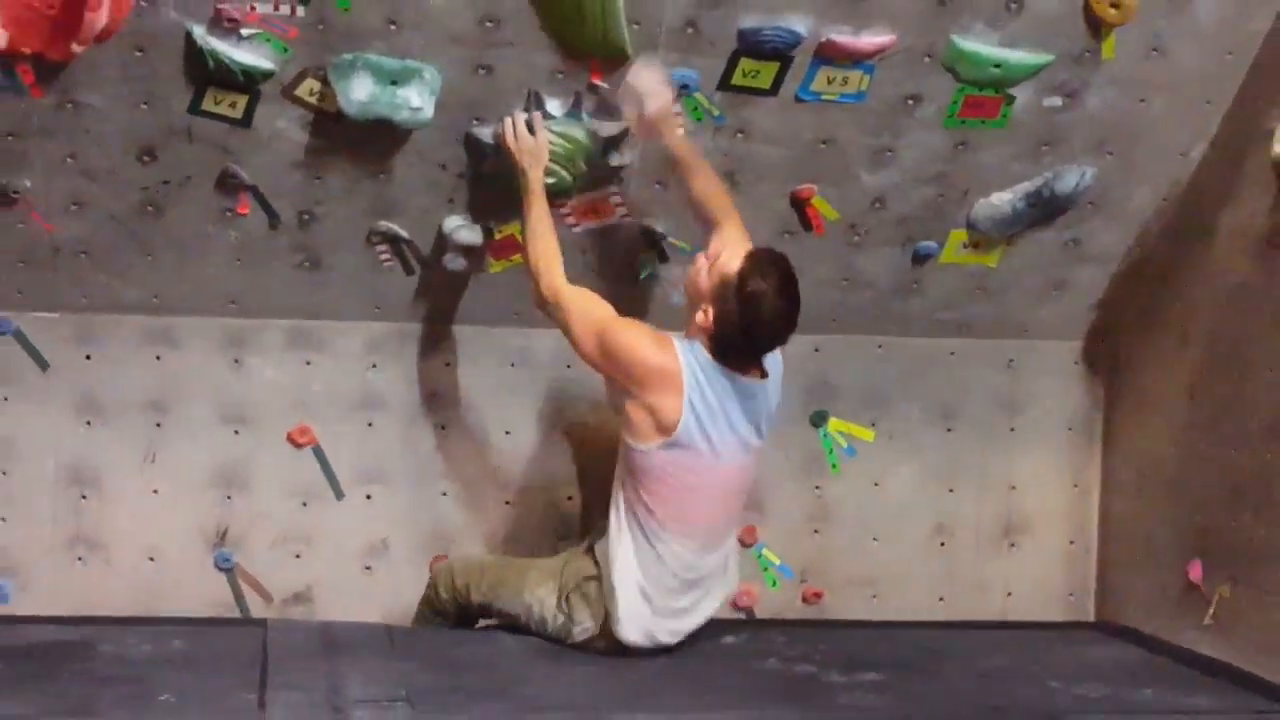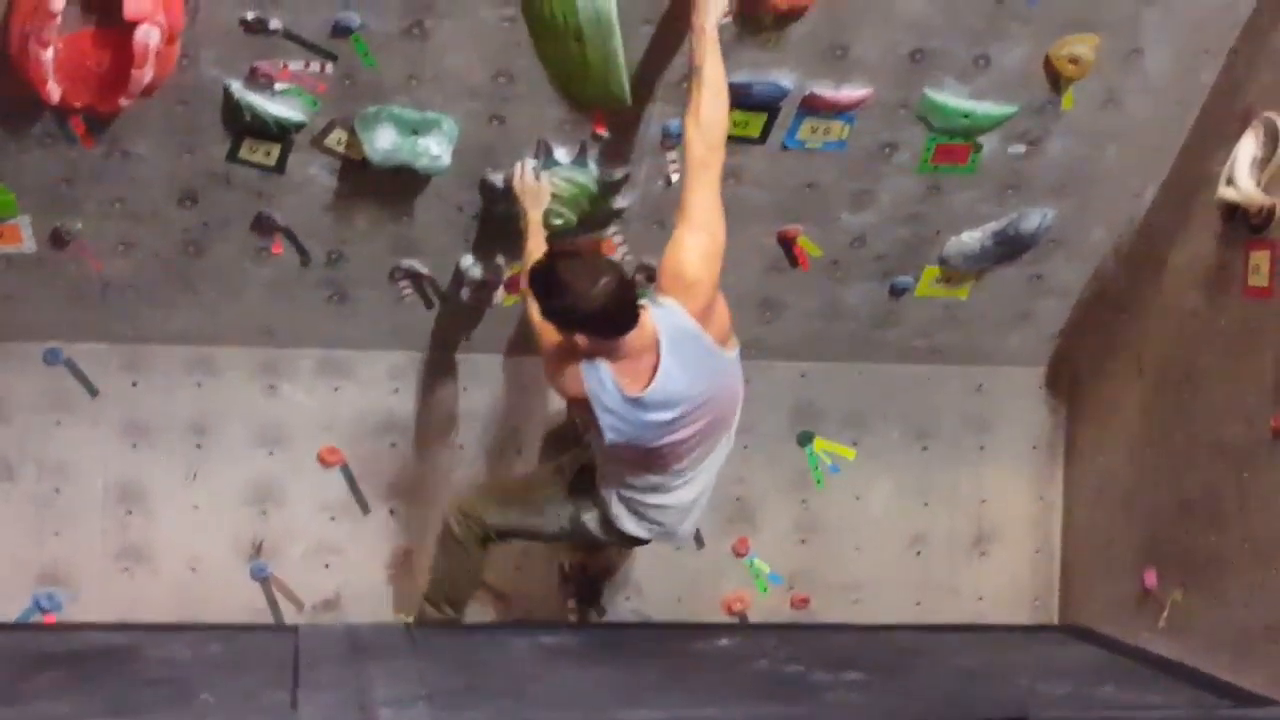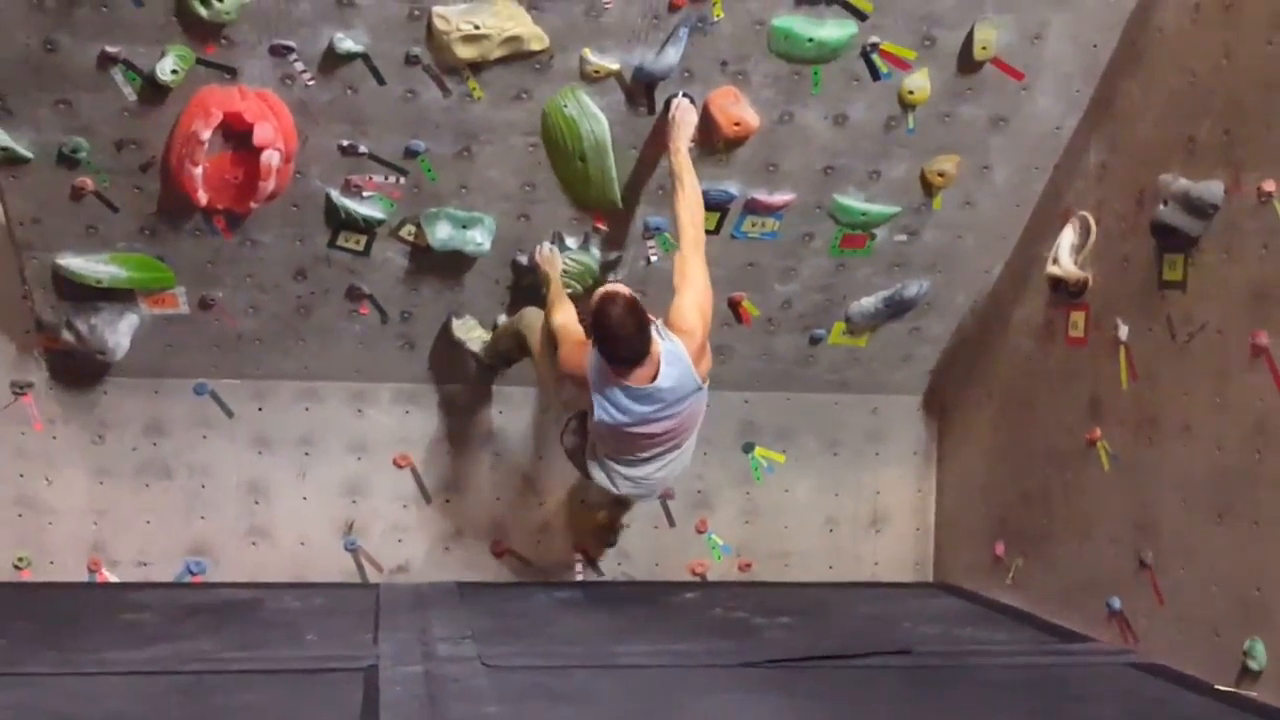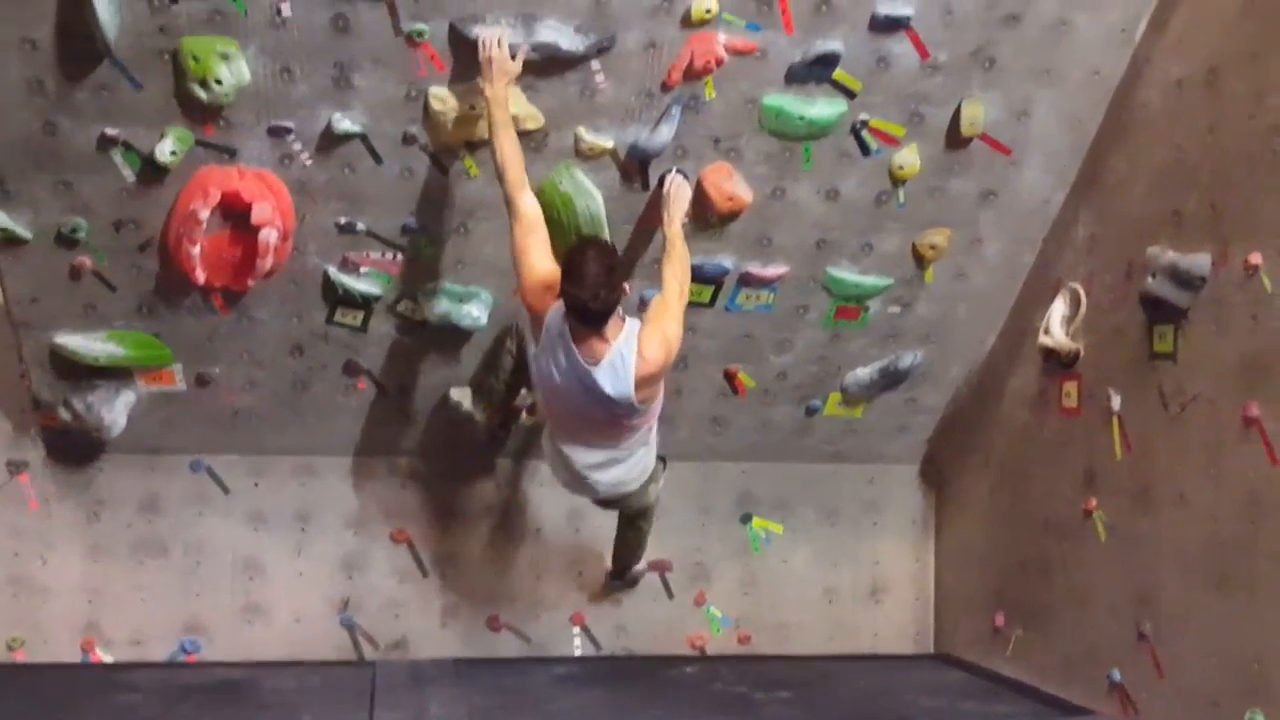
dt=1s
person 1, frame 1
left shoulder: (661, 369)
right shoulder: (765, 358)
left elbow: (553, 289)
right elbow: (727, 220)
left wrist: (533, 172)
right wrist: (670, 134)
left hip: (633, 618)
right hip: (701, 598)
left knee: (449, 581)
person 1, frame 2
left shoulder: (576, 379)
right shoulder: (693, 303)
left elbow: (538, 311)
right elbow: (705, 156)
left wrist: (533, 214)
left hip: (629, 515)
right hip: (685, 499)
left knee: (468, 519)
left ankle: (436, 623)
person 1, frame 3
left shoulder: (585, 366)
right shoulder: (689, 346)
left elbow: (561, 318)
left wrist: (553, 275)
left hip: (606, 475)
right hip: (660, 476)
left knee: (530, 320)
left ankle: (487, 352)
right ankle: (609, 517)
person 1, frame 4
left shoulder: (545, 310)
right shoulder: (651, 355)
right elbow: (677, 286)
right wrist: (673, 222)
left hip: (564, 463)
right hip: (624, 481)
right knee: (642, 504)
right ankle: (624, 572)
